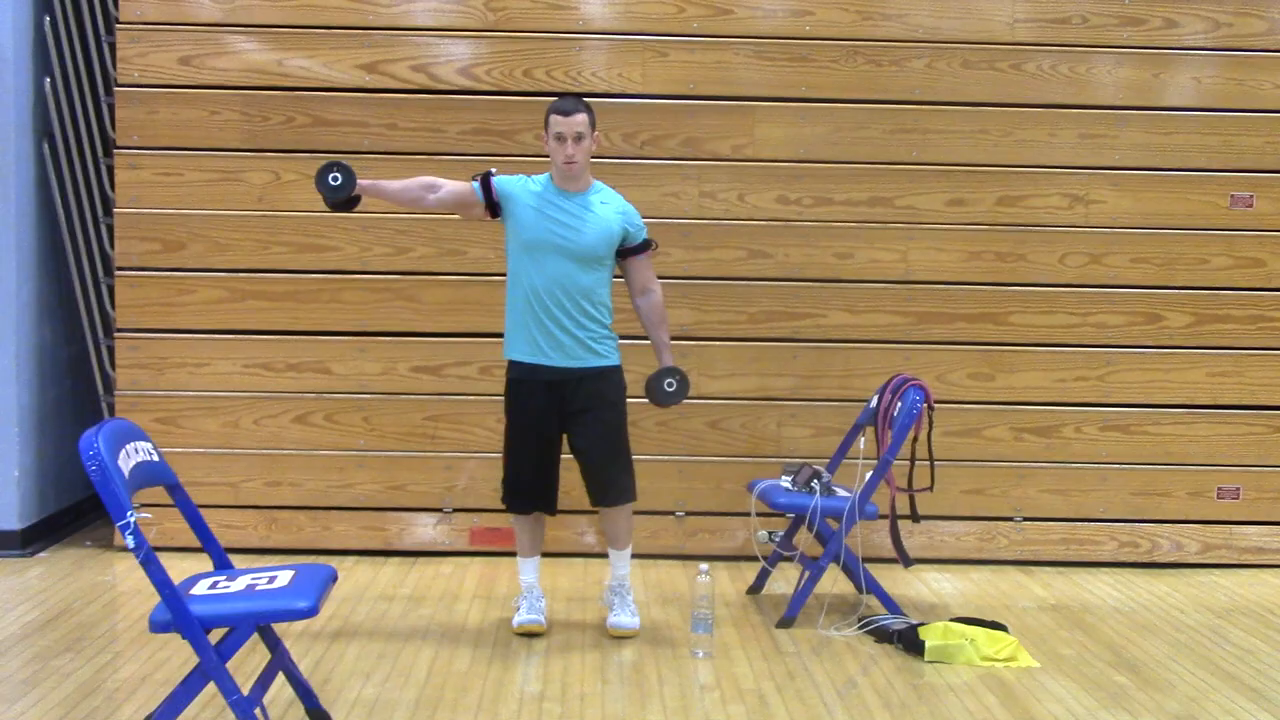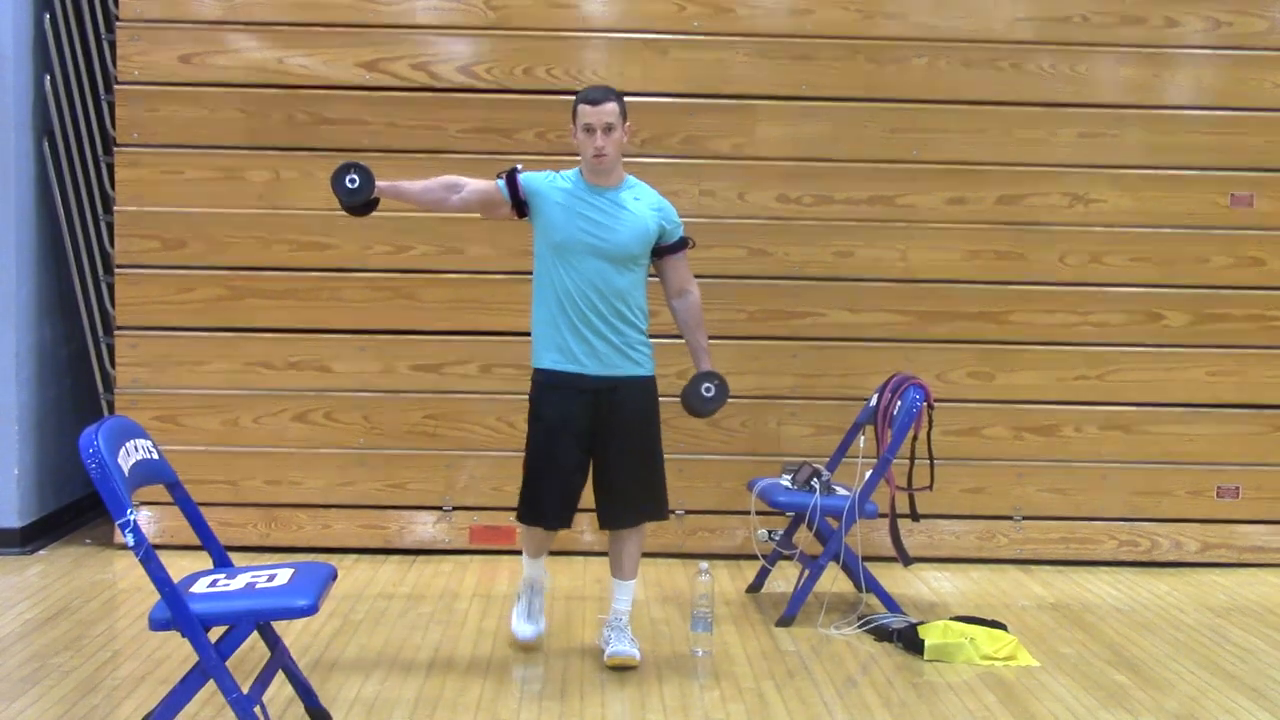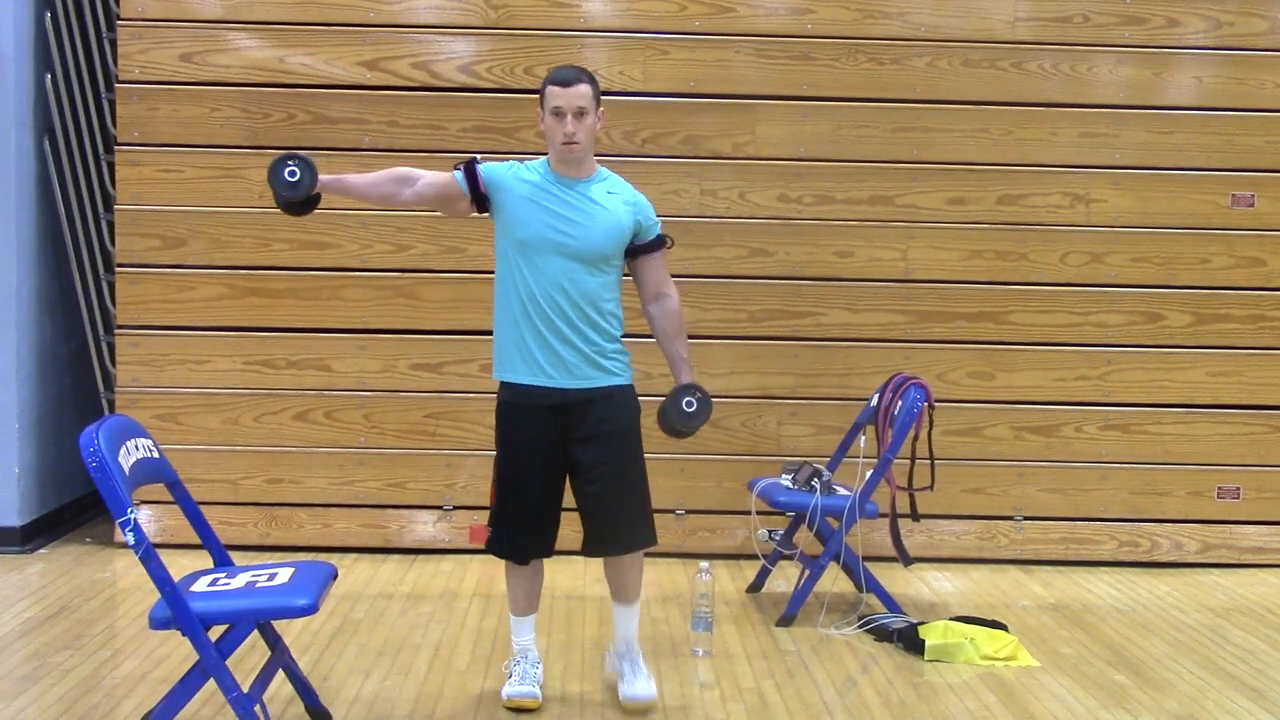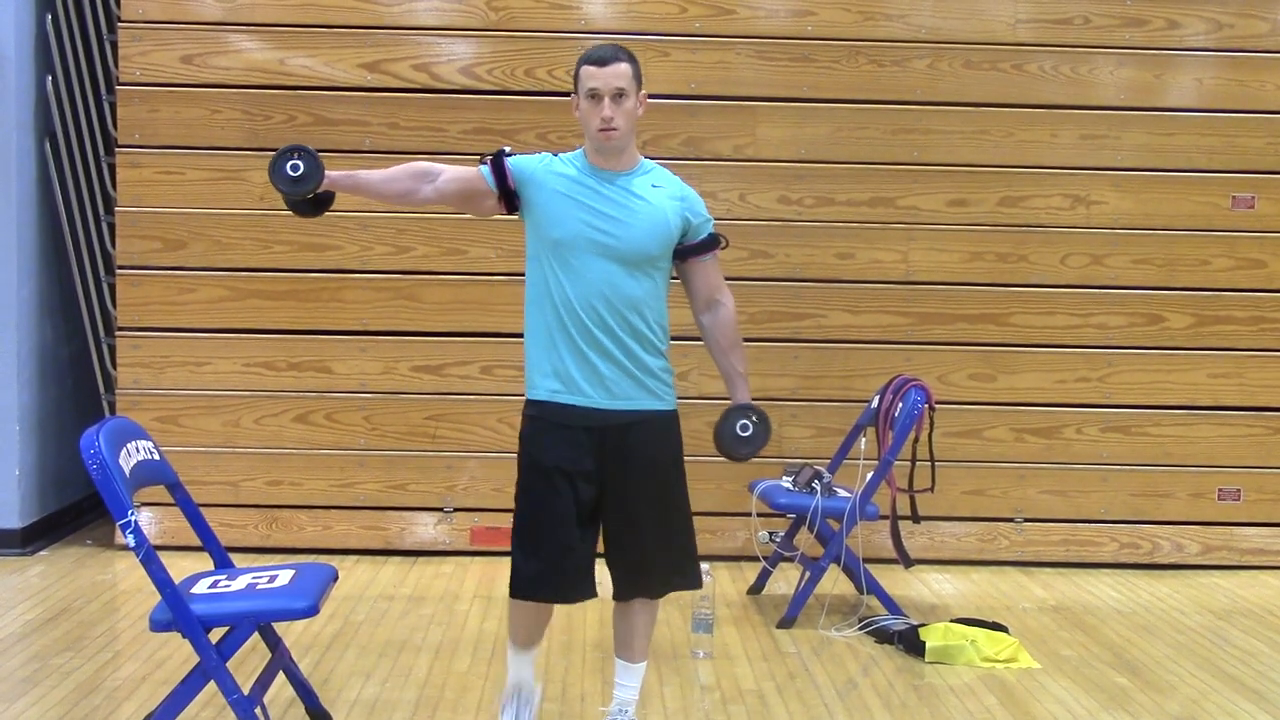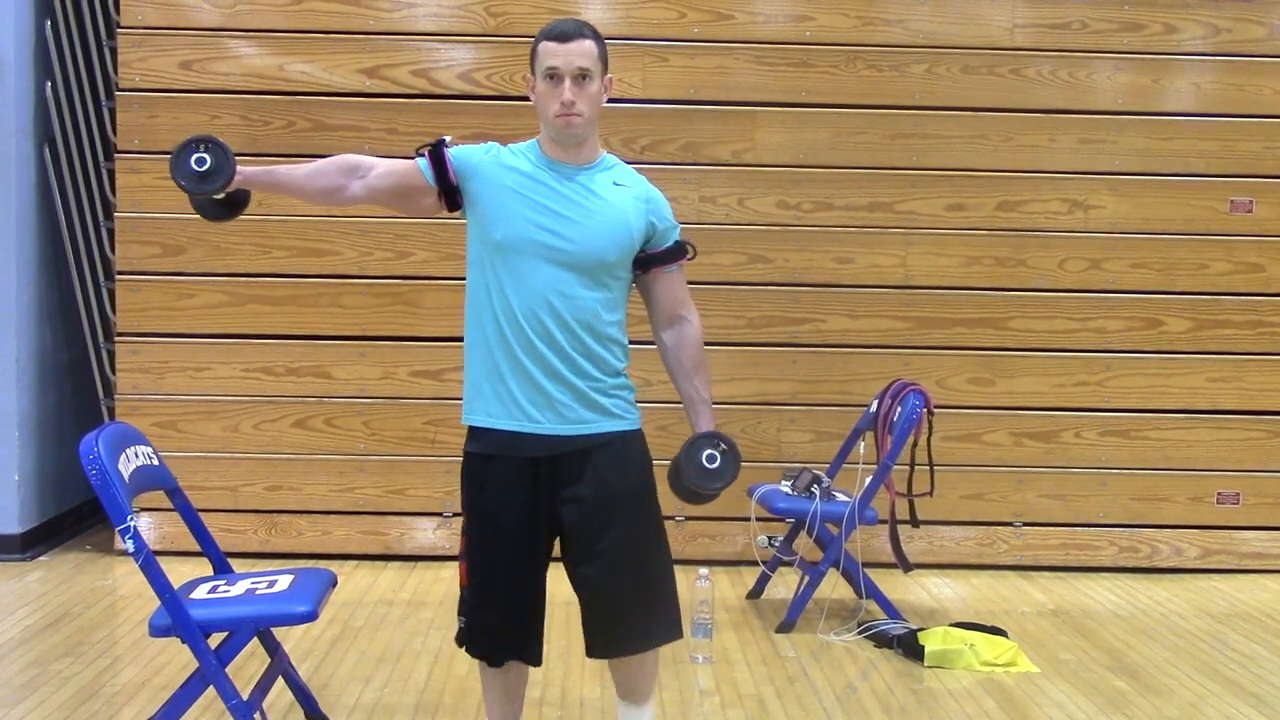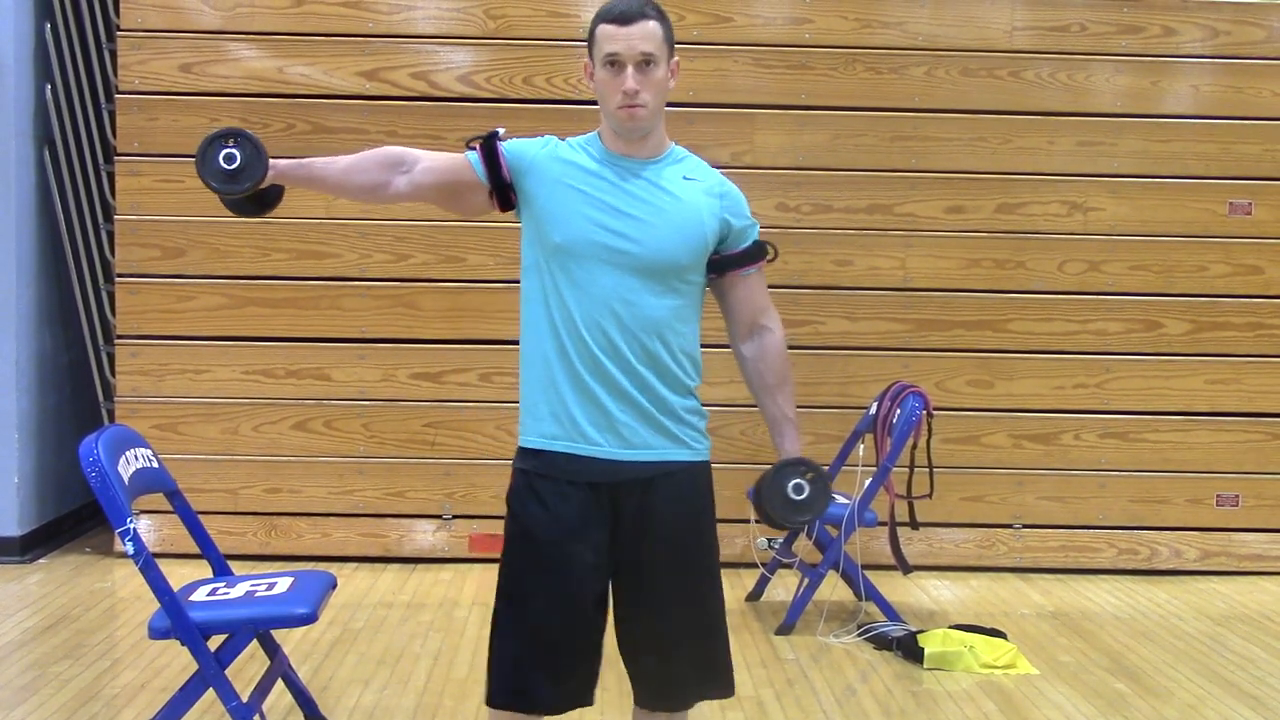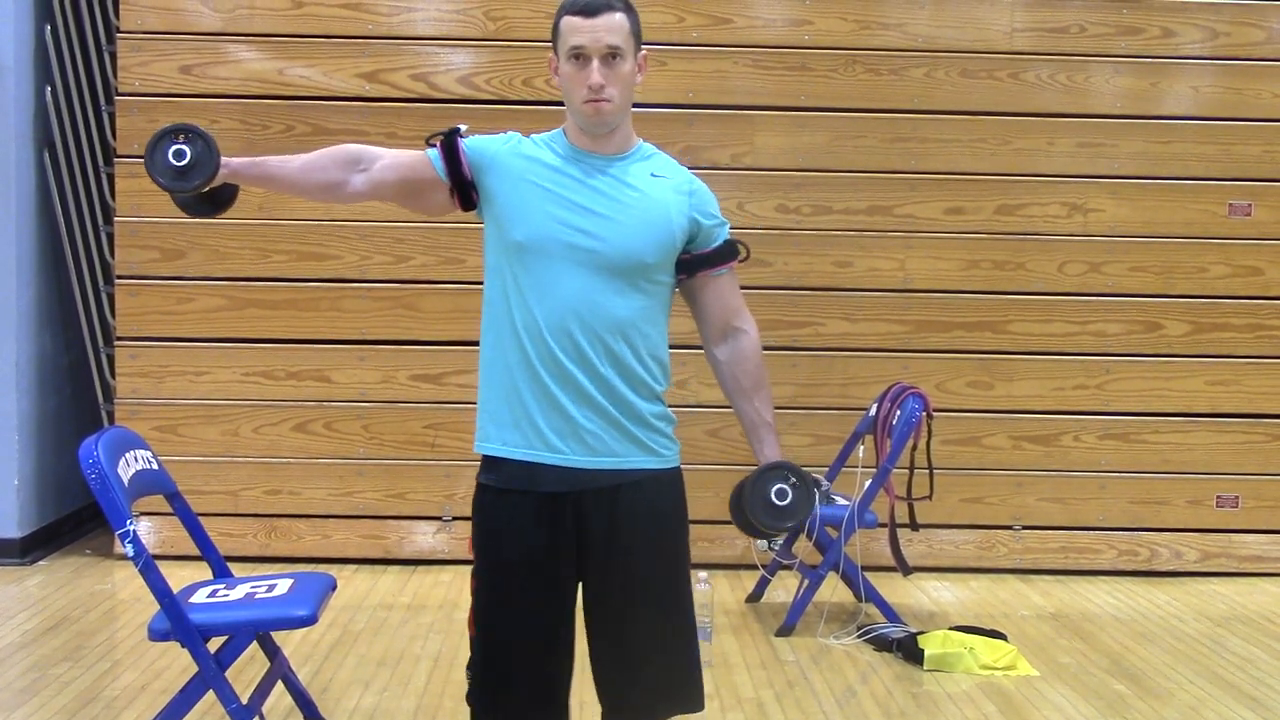
dt=0.7s
person 1, frame 1
left shoulder: (620, 213)
right shoulder: (514, 193)
left elbow: (646, 292)
right elbow: (435, 193)
left wrist: (666, 359)
right wrist: (365, 186)
left hip: (597, 370)
right hip: (530, 369)
left knee: (614, 487)
right knee: (527, 490)
left ankle: (619, 588)
right ankle: (530, 594)
person 1, frame 2
left shoulder: (655, 210)
right shoulder: (541, 191)
left elbow: (682, 293)
right elbow: (458, 193)
left wrist: (703, 365)
right wrist: (384, 189)
left hip: (630, 380)
right hip: (558, 376)
left knee: (630, 508)
right knee: (543, 502)
left ankle: (618, 622)
right ankle: (533, 585)
person 1, frame 3
left shoulder: (630, 204)
right shoulder: (505, 182)
left elbow: (661, 299)
right elbow: (412, 186)
left wrist: (685, 379)
right wrist: (326, 182)
left hip: (606, 392)
right hip: (526, 391)
left knee: (622, 532)
right knee: (522, 535)
left ankle: (626, 652)
right ankle: (525, 658)
person 1, frame 4
left shoulder: (679, 200)
right shoulder: (536, 177)
left elbow: (713, 306)
right elbow: (431, 183)
left wrist: (740, 396)
right wrist: (334, 180)
left hip: (647, 415)
right hip: (556, 410)
left knee: (642, 574)
right knee: (540, 573)
person 1, frame 5
left shoulder: (642, 201)
right shoulder: (483, 170)
left elbow: (677, 323)
right elbow: (361, 177)
left wrist: (704, 427)
right wrist: (247, 175)
left hip: (606, 441)
right hip: (500, 439)
left knee: (632, 618)
right knee: (500, 624)
person 1, frame 6
left shoulder: (717, 197)
right shoulder: (537, 166)
left elbow: (756, 332)
right elbow: (404, 173)
left wrist: (788, 447)
right wrist: (280, 170)
left hip: (671, 470)
right hip: (555, 464)
person 1, frame 7
left shoulder: (686, 195)
right shoulder: (501, 163)
left elbow: (731, 336)
right elbow: (363, 171)
left wrist: (769, 454)
right wrist: (234, 168)
left hip: (640, 476)
right hip: (520, 471)
